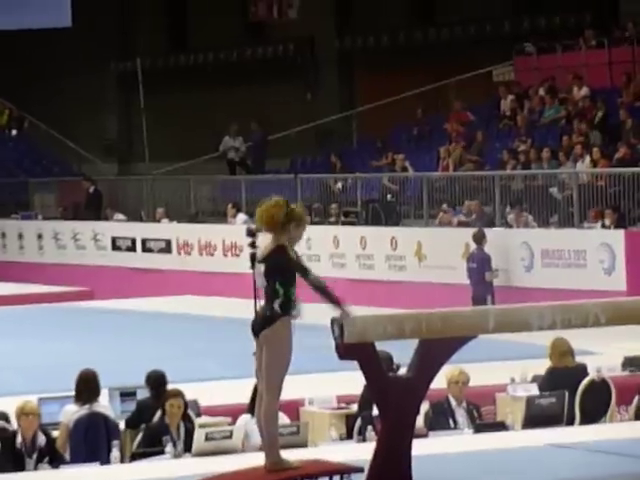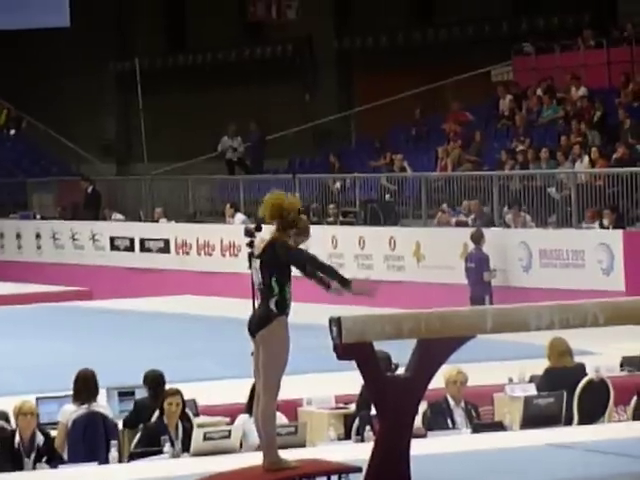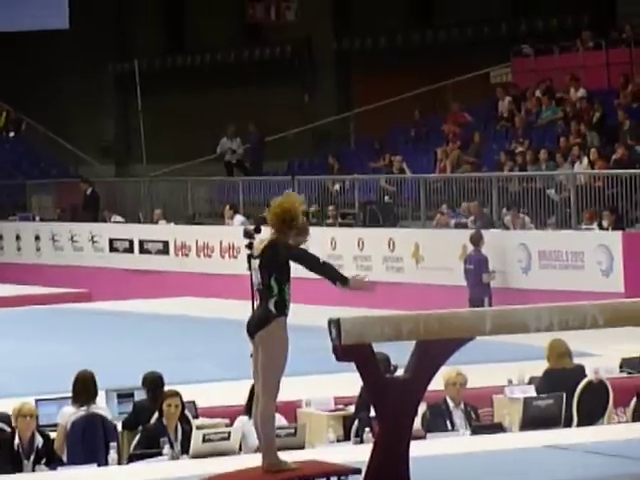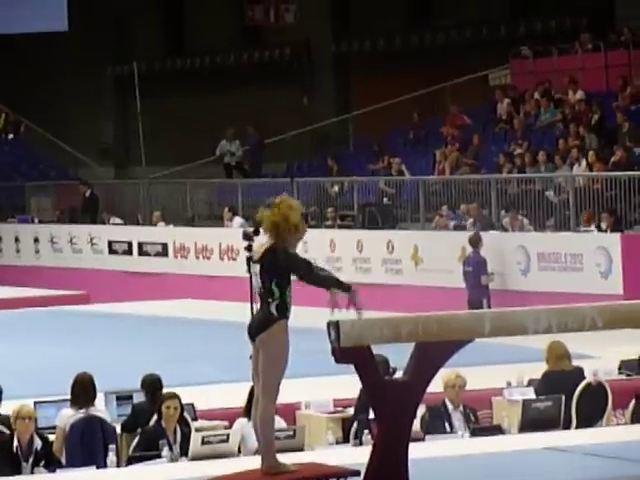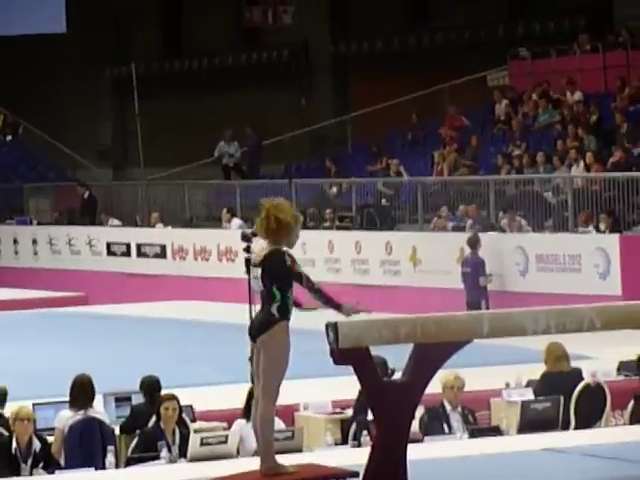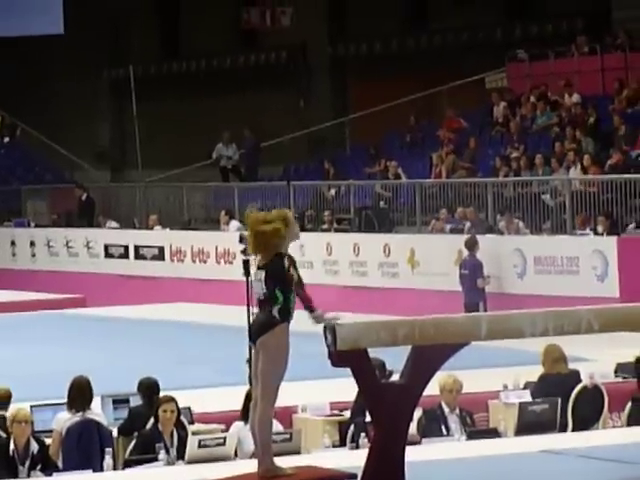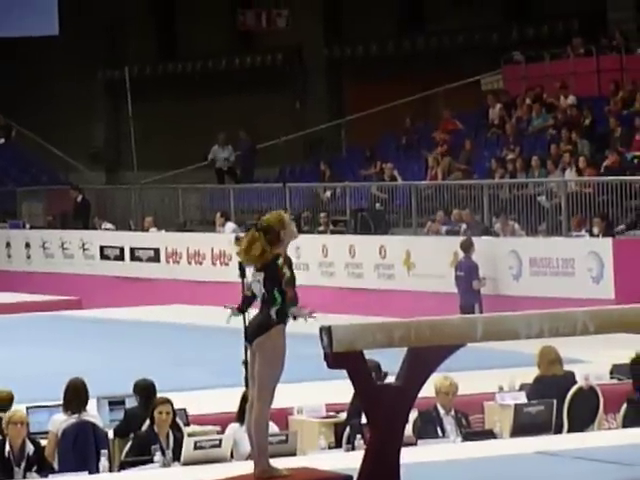
dt=0.1s
person 1, frame 1
left shoulder: (268, 251)
right shoulder: (281, 253)
right elbow: (310, 278)
left wrist: (290, 308)
right wrist: (339, 305)
left hip: (266, 321)
right hip: (276, 325)
left knee: (264, 392)
right knee: (271, 393)
left ankle: (269, 453)
right ankle: (272, 457)
person 1, frame 2
left shoulder: (264, 248)
right shoulder: (279, 247)
left elbow: (306, 266)
right elbow: (312, 263)
left wrist: (332, 284)
right wrist: (347, 284)
left hip: (260, 320)
right hip: (273, 323)
left knee: (262, 392)
right knee: (269, 393)
left ankle: (267, 452)
right ankle: (271, 457)
person 1, frame 3
left shoulder: (265, 248)
right shoulder: (279, 247)
left elbow: (309, 262)
right elbow: (313, 262)
left wrist: (342, 280)
right wrist: (346, 282)
left hip: (259, 321)
right hip: (272, 324)
left knee: (261, 393)
right knee: (268, 394)
left ankle: (267, 454)
right ankle: (270, 458)
person 1, frame 4
left shoulder: (262, 252)
right shoulder: (280, 252)
left elbow: (306, 273)
right elbow: (312, 271)
left wrist: (336, 290)
right wrist: (348, 290)
left hip: (259, 323)
right hip: (273, 327)
left knee: (261, 395)
right knee: (268, 396)
left ankle: (266, 457)
right ankle: (270, 461)
person 1, frame 5
left shoulder: (262, 256)
right shoulder: (280, 257)
right elbow: (307, 283)
right wrist: (341, 308)
left hip: (260, 325)
right hip: (274, 328)
left knee: (261, 396)
right knee: (268, 397)
left ankle: (266, 458)
right ankle: (269, 461)
person 1, frame 6
left shoulder: (266, 258)
right shoulder: (282, 260)
right elbow: (297, 289)
right wrist: (316, 314)
left hip: (261, 326)
right hip: (274, 329)
left knee: (260, 397)
right knee: (266, 400)
left ankle: (264, 460)
right ankle: (266, 463)
person 1, frame 7
left shoulder: (263, 261)
right shoulder: (281, 261)
right elbow: (288, 291)
left wrist: (240, 308)
right wrist: (294, 310)
left hip: (257, 328)
right hip: (271, 331)
left knee: (257, 399)
right knee: (264, 400)
